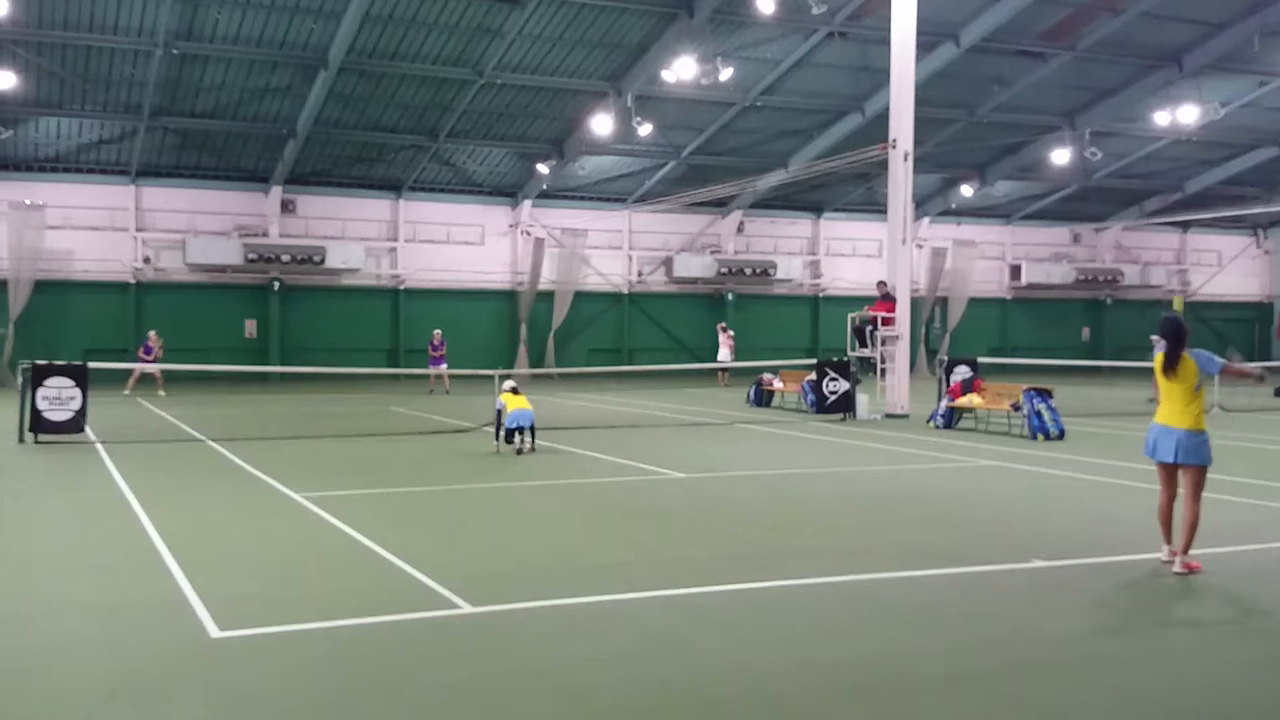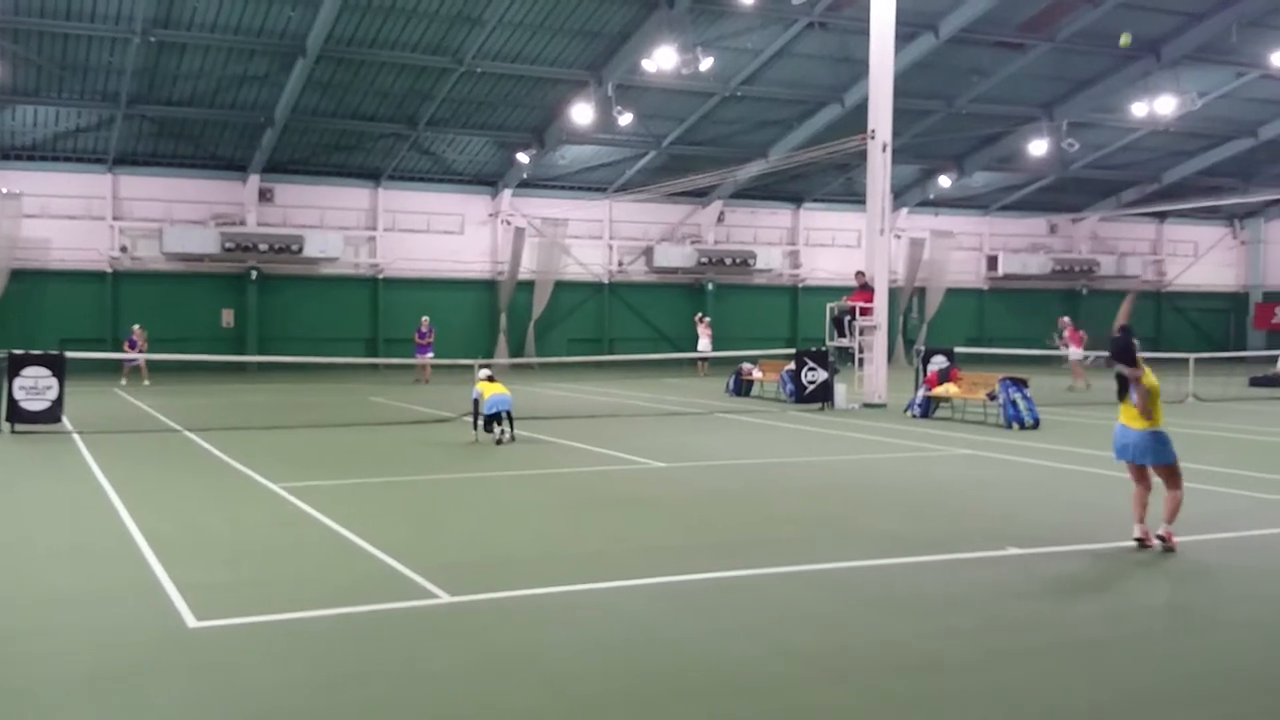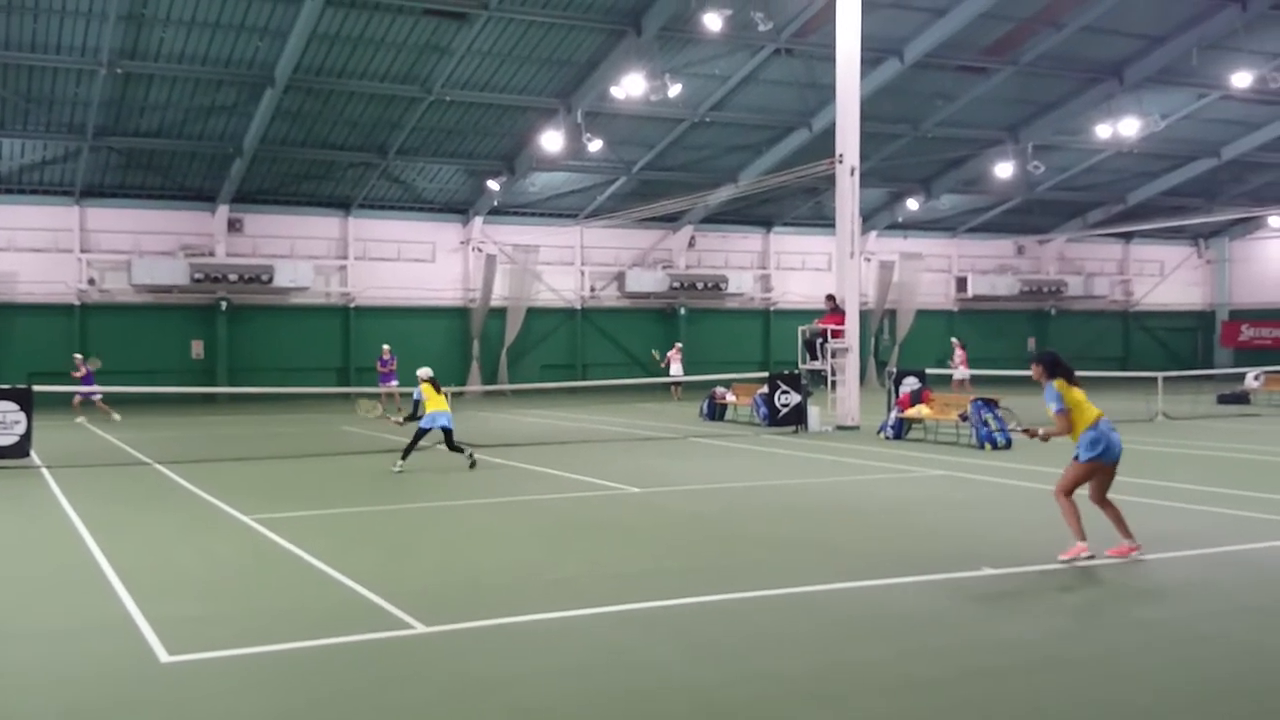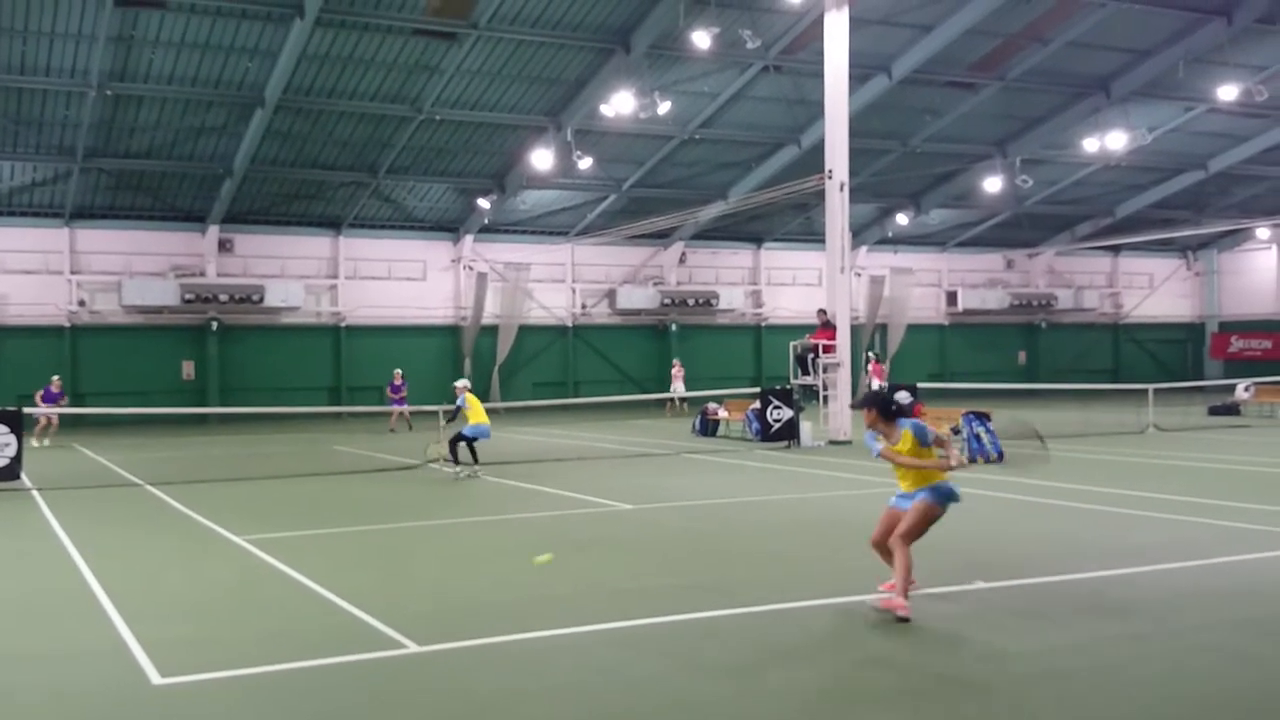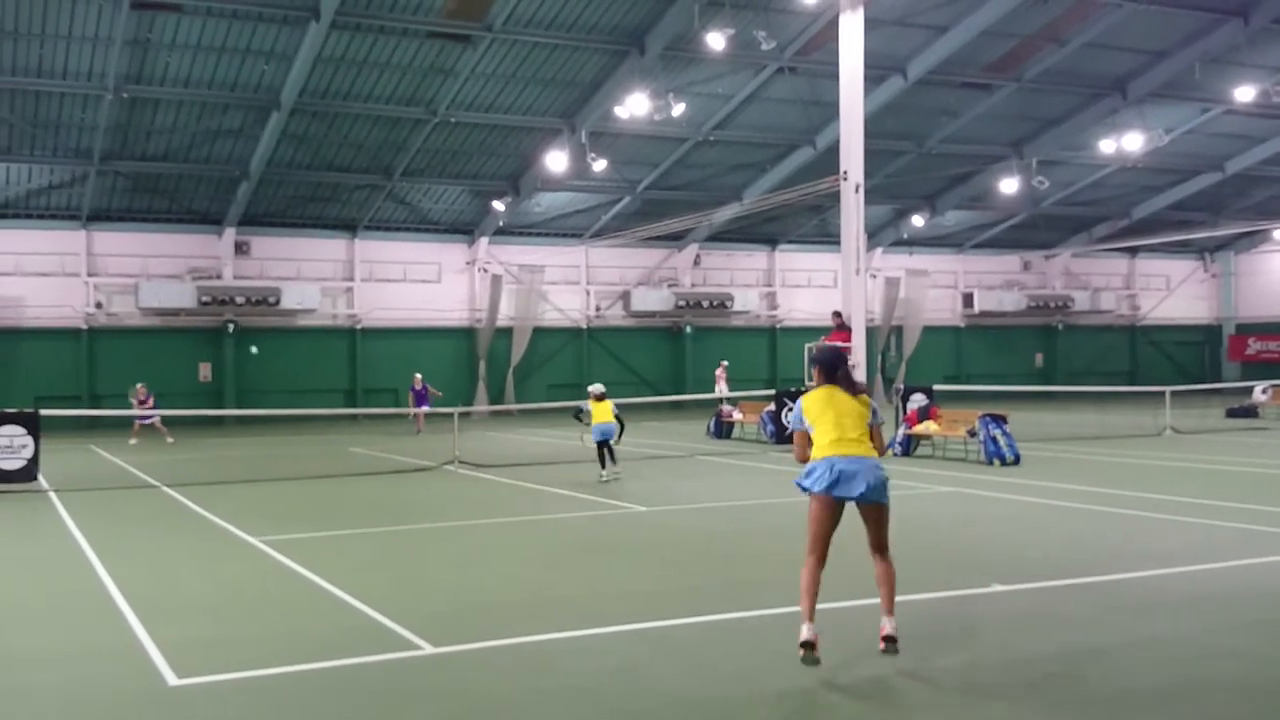
dt=1s
person 1, frame 1
left shoulder: (1159, 356)
right shoulder: (1198, 358)
left elbow: (1163, 342)
right elbow: (1236, 371)
left wrist: (1169, 320)
right wrist: (1256, 373)
left hip: (1162, 432)
right hip: (1190, 436)
left knee: (1167, 494)
right knee: (1192, 499)
left ankle: (1168, 548)
right ankle: (1182, 558)
person 1, frame 2
left shoulder: (1122, 363)
right shoulder: (1143, 383)
left elbow: (1119, 329)
right elbow: (1146, 413)
left wrist: (1128, 301)
right wrist: (1137, 382)
left hip: (1126, 435)
right hip: (1149, 439)
left knee: (1142, 486)
right knee: (1174, 489)
left ankle: (1139, 528)
right ankle: (1165, 529)
person 1, frame 3
left shoulder: (1052, 390)
right shoulder: (1066, 385)
left elbow: (1064, 427)
left wrist: (1041, 432)
right wrist: (1043, 432)
left hip: (1096, 442)
right hip: (1109, 438)
left knee: (1062, 492)
right knee: (1098, 497)
left ankle: (1081, 545)
right ankle: (1130, 544)
person 1, frame 4
left shoulder: (912, 426)
right shoulder: (872, 437)
left elbow: (944, 442)
right elbow: (900, 461)
left wrist: (951, 457)
right wrist: (933, 464)
left hip: (932, 490)
right hip: (908, 492)
left knee: (898, 539)
right knee: (878, 540)
left ankle: (899, 600)
right ankle: (904, 578)
person 1, frame 5
left shoulder: (805, 402)
right shoulder: (865, 401)
left elbow: (800, 455)
right elbow: (881, 448)
left hip: (829, 469)
right hip: (868, 469)
left knee: (814, 559)
right knee: (881, 554)
left ankle: (808, 629)
right ankle: (888, 624)
